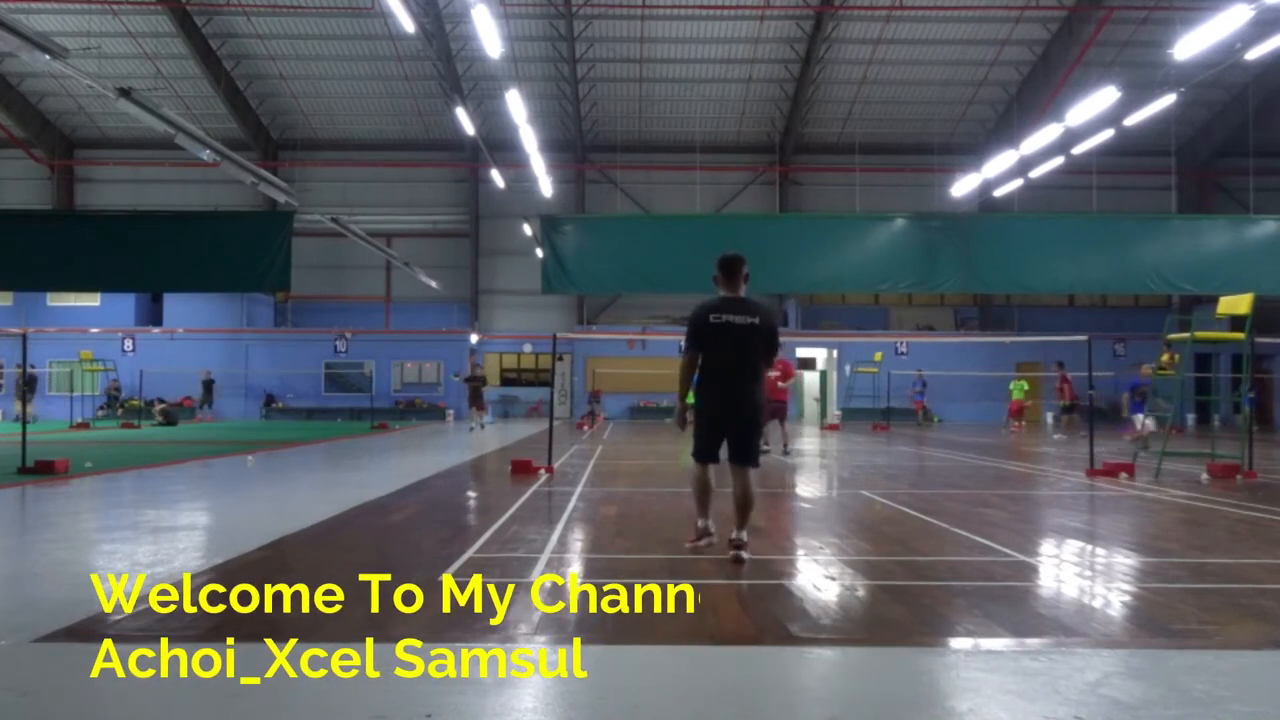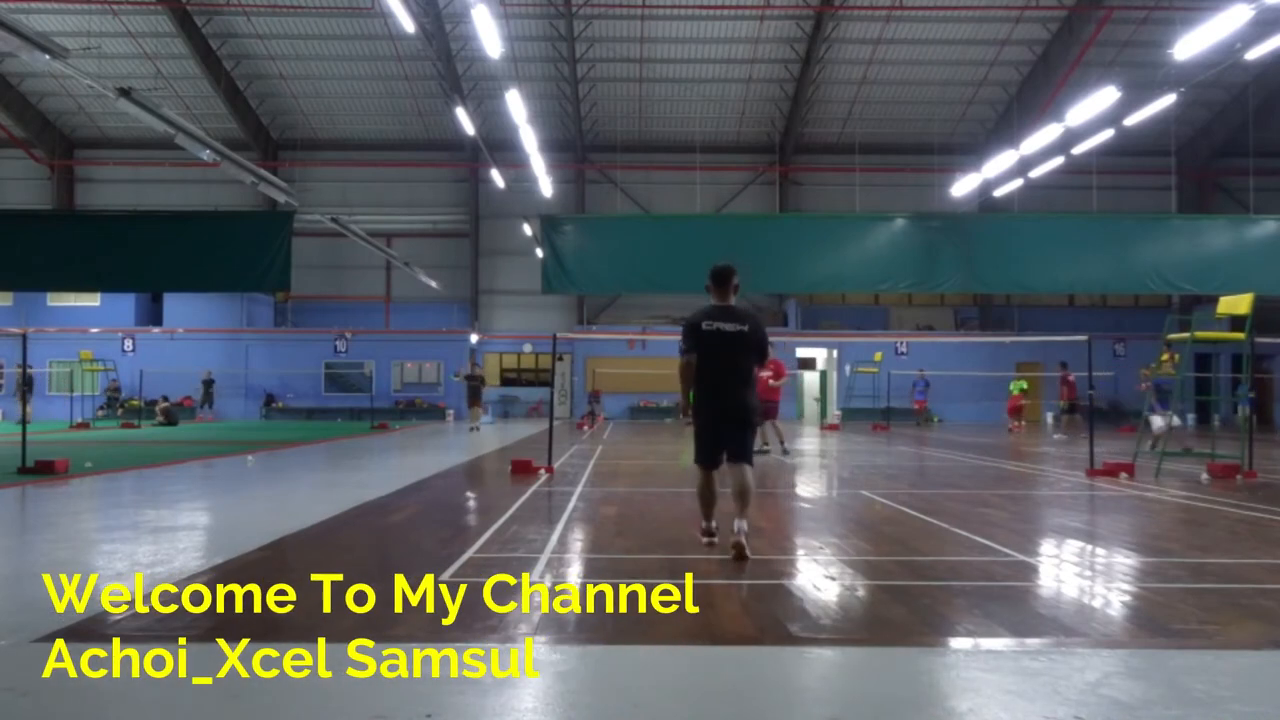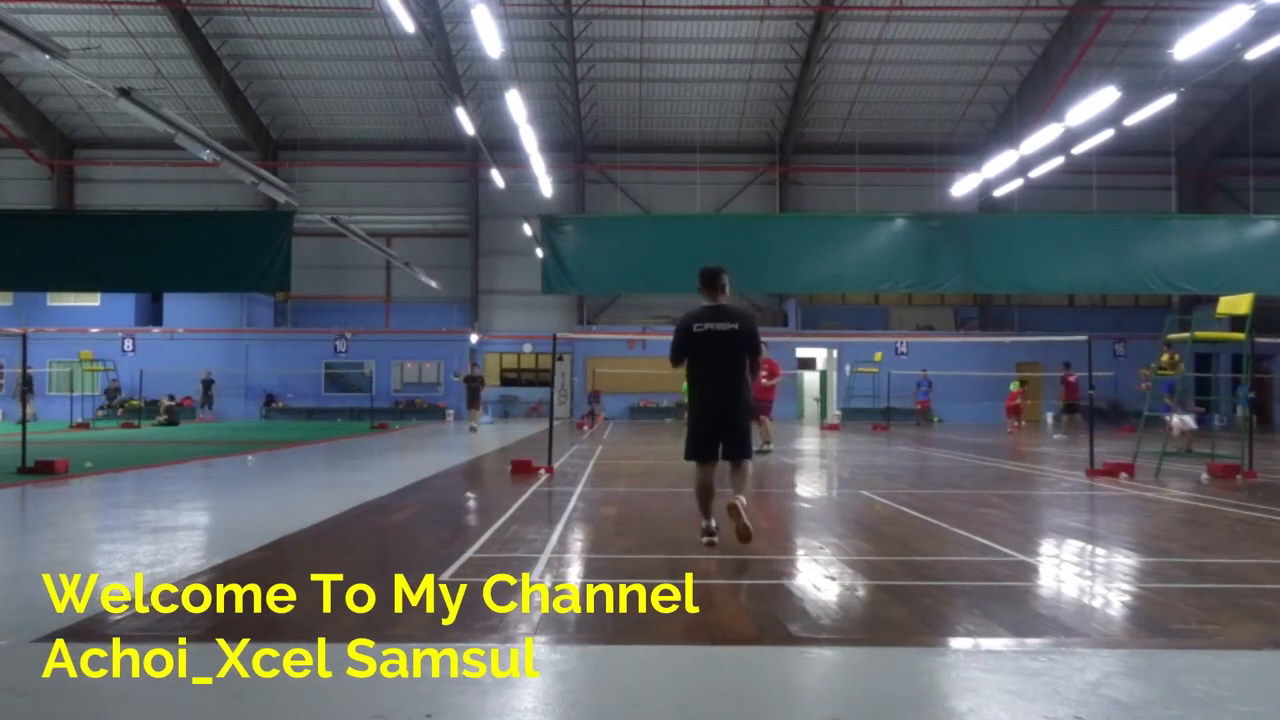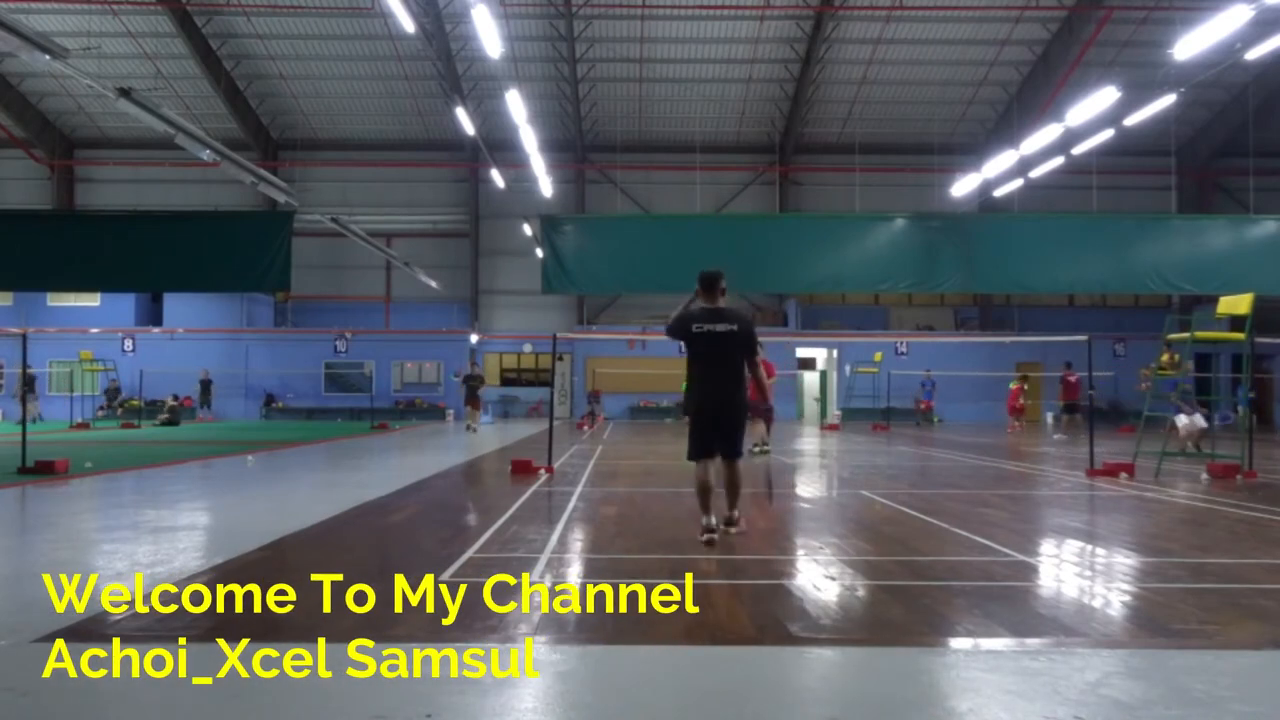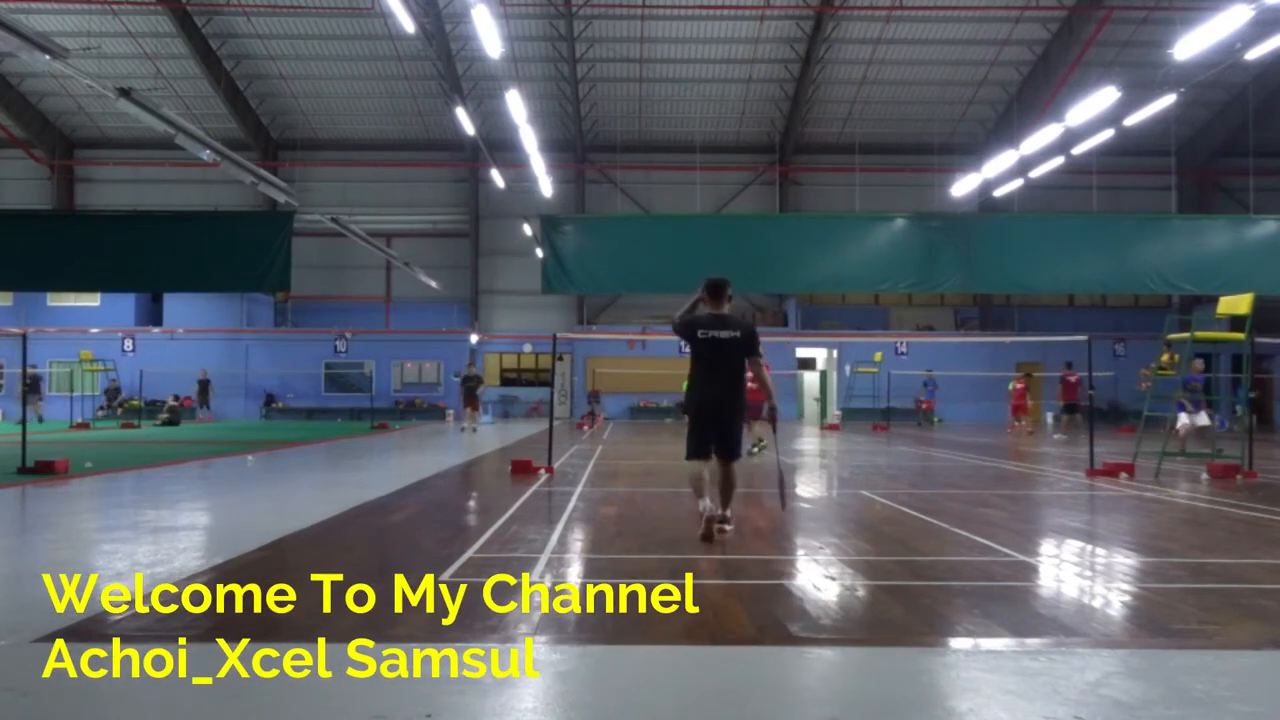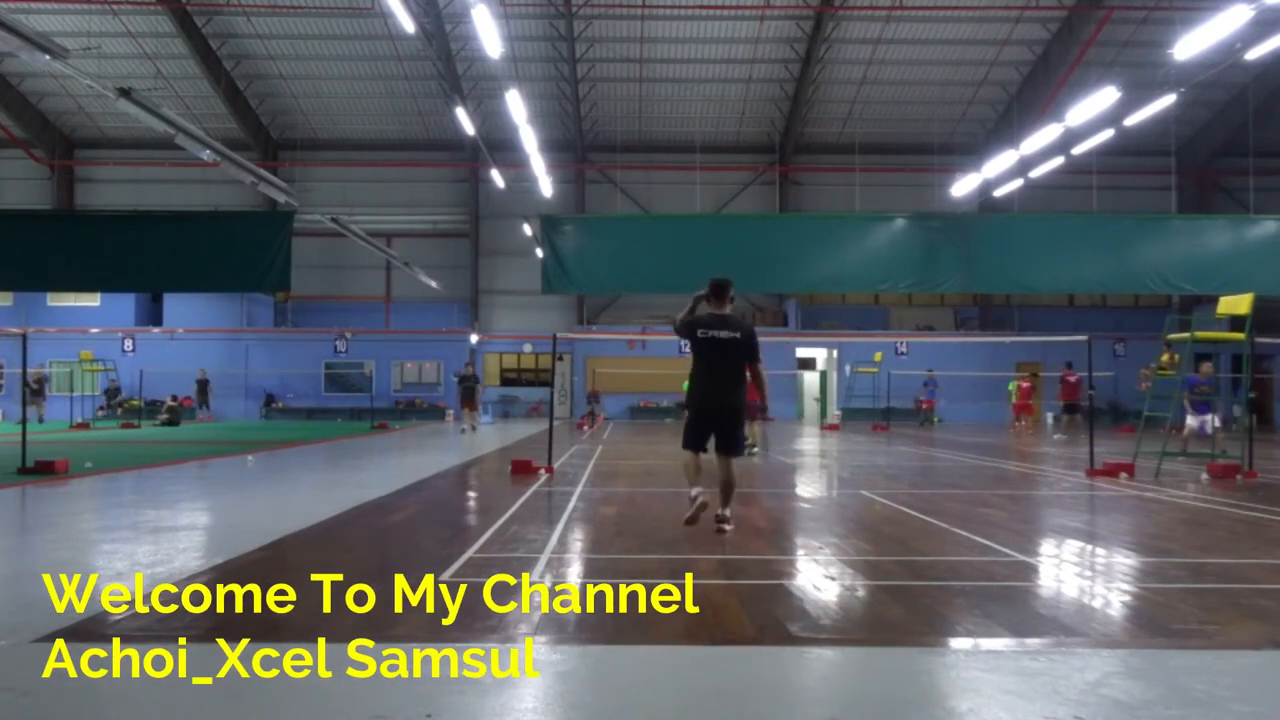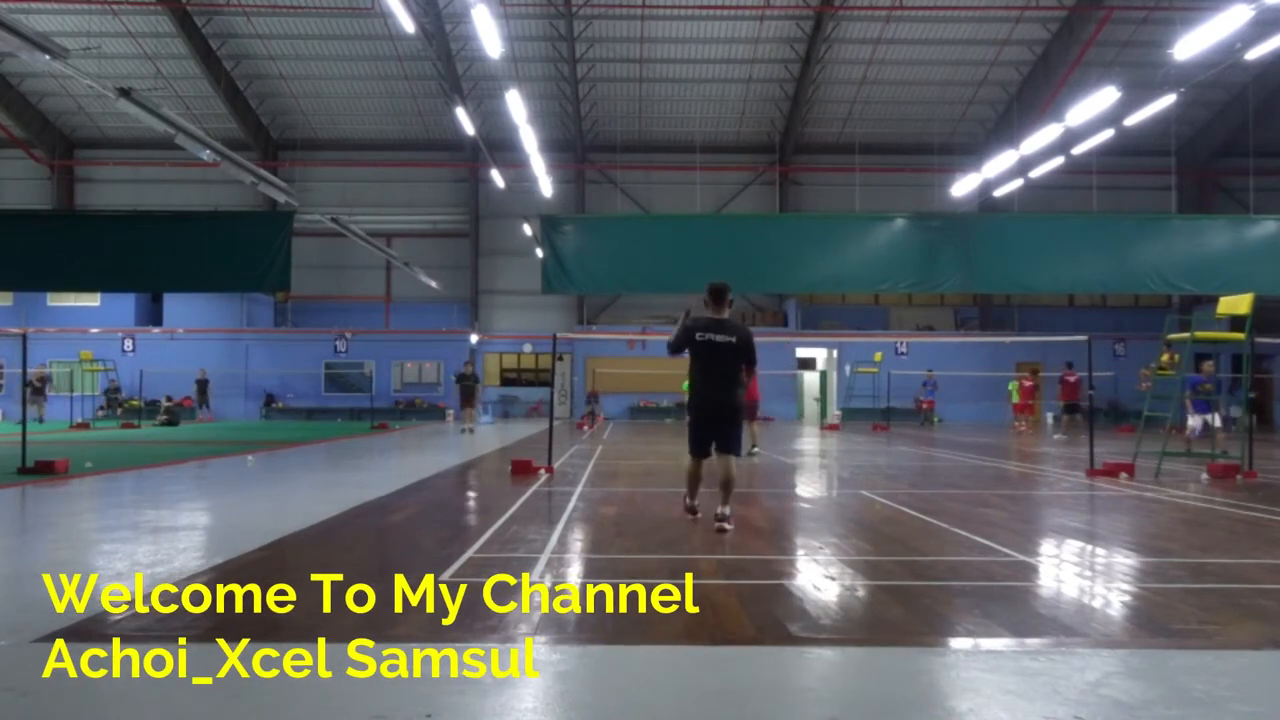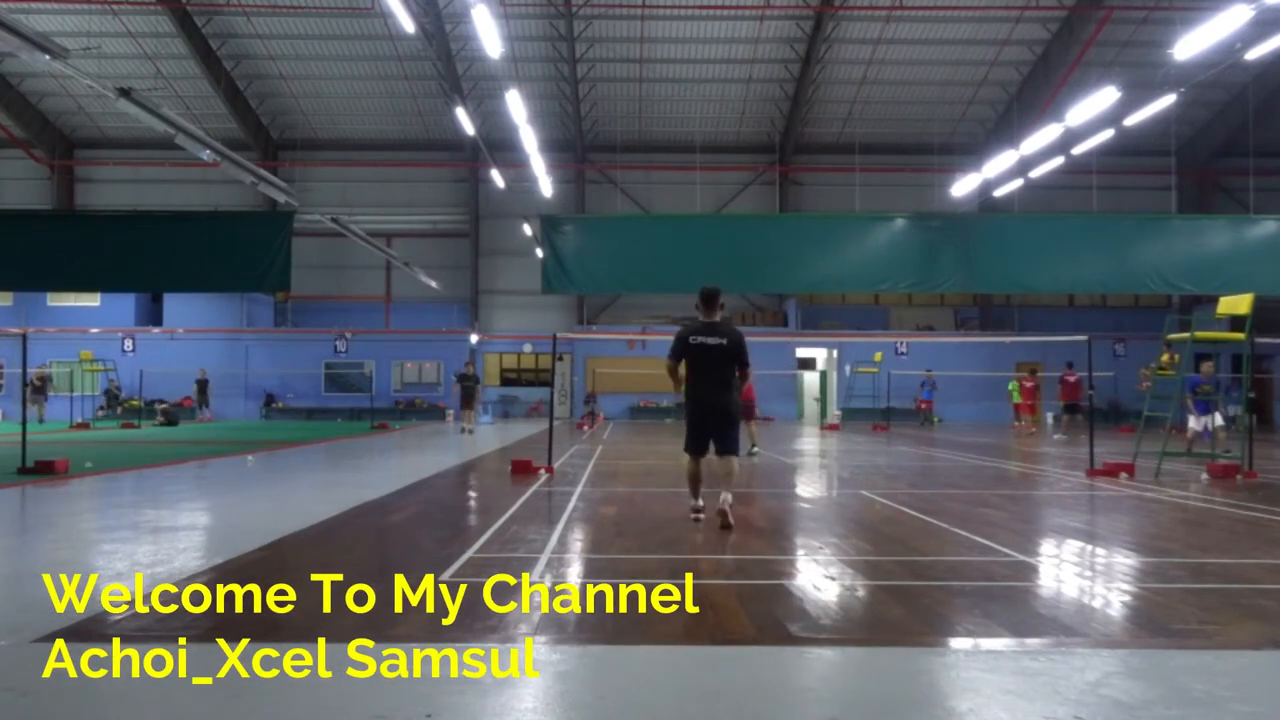
dt=0.2s
person 1, frame 1
left shoulder: (702, 313)
right shoulder: (763, 315)
left elbow: (689, 361)
right elbow: (770, 361)
left wrist: (681, 402)
left hip: (711, 403)
right hip: (749, 404)
left knee: (702, 463)
right knee: (742, 470)
left ankle: (704, 526)
right ankle: (739, 538)
person 1, frame 2
left shoulder: (696, 321)
right shoulder: (752, 322)
left elbow: (686, 364)
right elbow: (761, 362)
left wrist: (685, 397)
left hip: (707, 407)
right hip: (742, 407)
left knee: (707, 469)
right knee: (741, 468)
left ankle: (708, 527)
right ankle: (740, 527)
person 1, frame 3
left shoulder: (689, 322)
right shoulder: (744, 320)
left elbow: (675, 361)
right elbow: (755, 364)
right wrist: (751, 386)
left hip: (702, 405)
right hip: (737, 403)
left knee: (704, 465)
right knee: (741, 461)
left ankle: (708, 526)
right ankle: (739, 501)
person 1, frame 4
left shoulder: (689, 320)
right shoulder: (742, 322)
left elbow: (670, 329)
right elbow: (754, 366)
left wrist: (689, 302)
right wrist: (766, 398)
left hip: (701, 403)
right hip: (734, 403)
left knee: (703, 462)
right knee: (732, 460)
left ankle: (709, 524)
right ankle: (732, 516)
person 1, frame 5
left shoulder: (694, 324)
right shoulder: (745, 329)
left elbow: (676, 323)
right elbow: (758, 366)
left wrist: (696, 299)
right wrist: (771, 402)
left hip: (700, 405)
right hip: (732, 406)
left knee: (698, 460)
right knee: (726, 462)
left ankle: (705, 506)
right ankle: (724, 515)
person 1, frame 6
left shoulder: (696, 324)
right shoulder: (745, 330)
left elbow: (678, 325)
right elbow: (756, 370)
left wrist: (695, 302)
right wrist: (763, 400)
left hip: (700, 402)
right hip: (732, 404)
left knee: (691, 450)
right knee: (727, 458)
left ankle: (696, 493)
right ankle: (723, 514)
person 1, frame 7
left shoulder: (692, 328)
right shoulder: (742, 333)
left elbow: (671, 349)
right elbow: (751, 371)
left wrist: (681, 324)
right wrist: (739, 380)
left hip: (700, 404)
right hip: (731, 404)
left knee: (697, 457)
right knee: (727, 458)
left ankle: (691, 503)
right ankle: (723, 513)
person 1, frame 8
left shoulder: (686, 333)
right shoulder: (734, 335)
left elbow: (671, 366)
right elbow: (744, 372)
left wrist: (679, 384)
right wrist: (738, 386)
left hip: (696, 404)
right hip: (725, 405)
left knee: (695, 456)
right knee: (728, 456)
left ankle: (697, 505)
right ankle: (725, 499)
